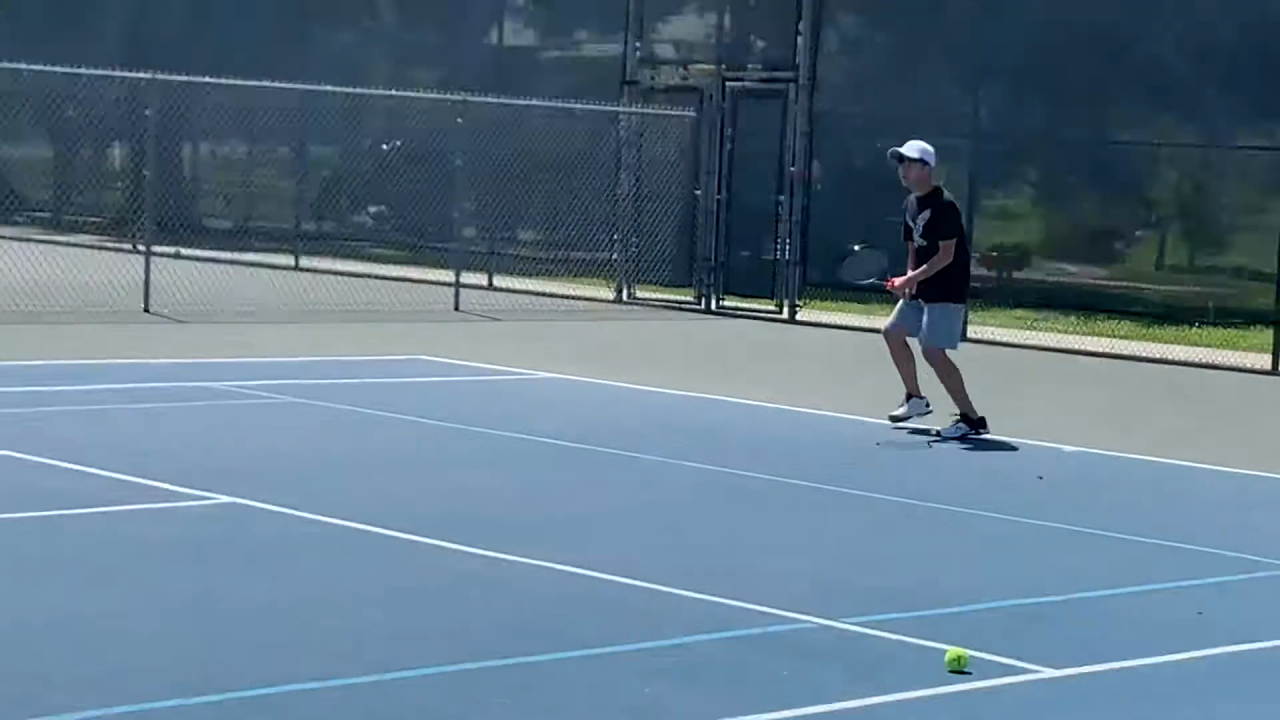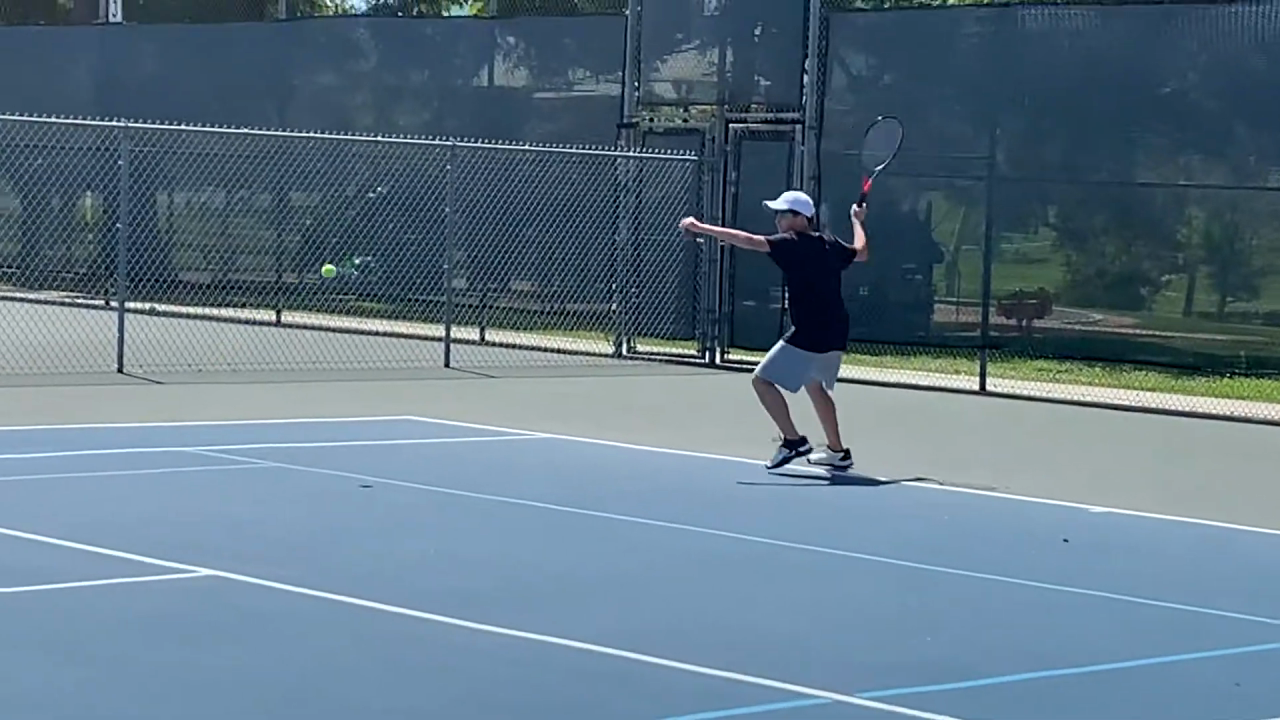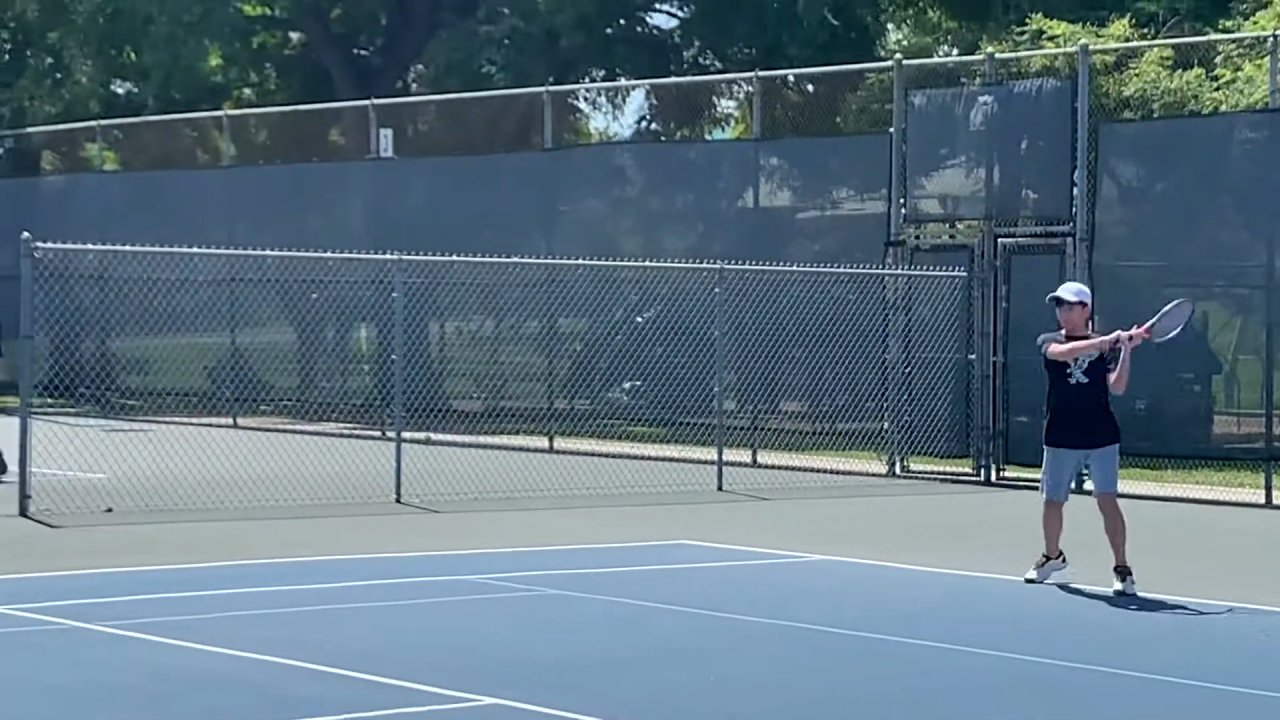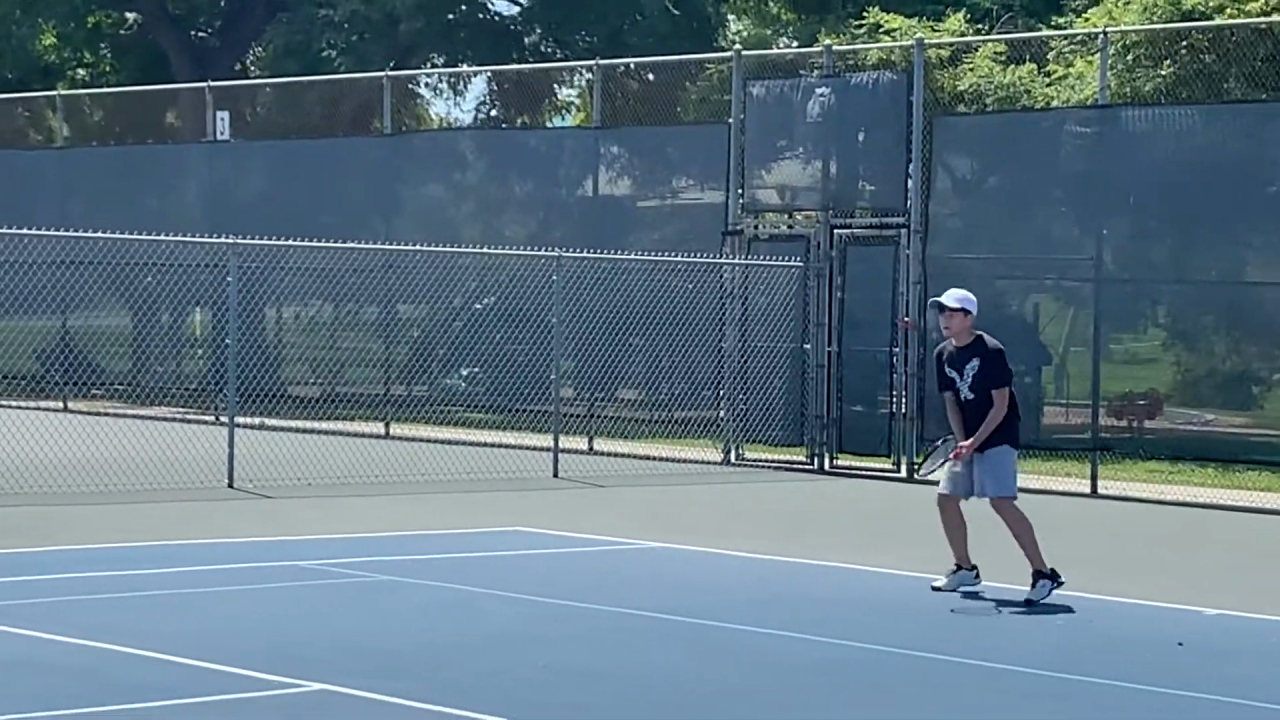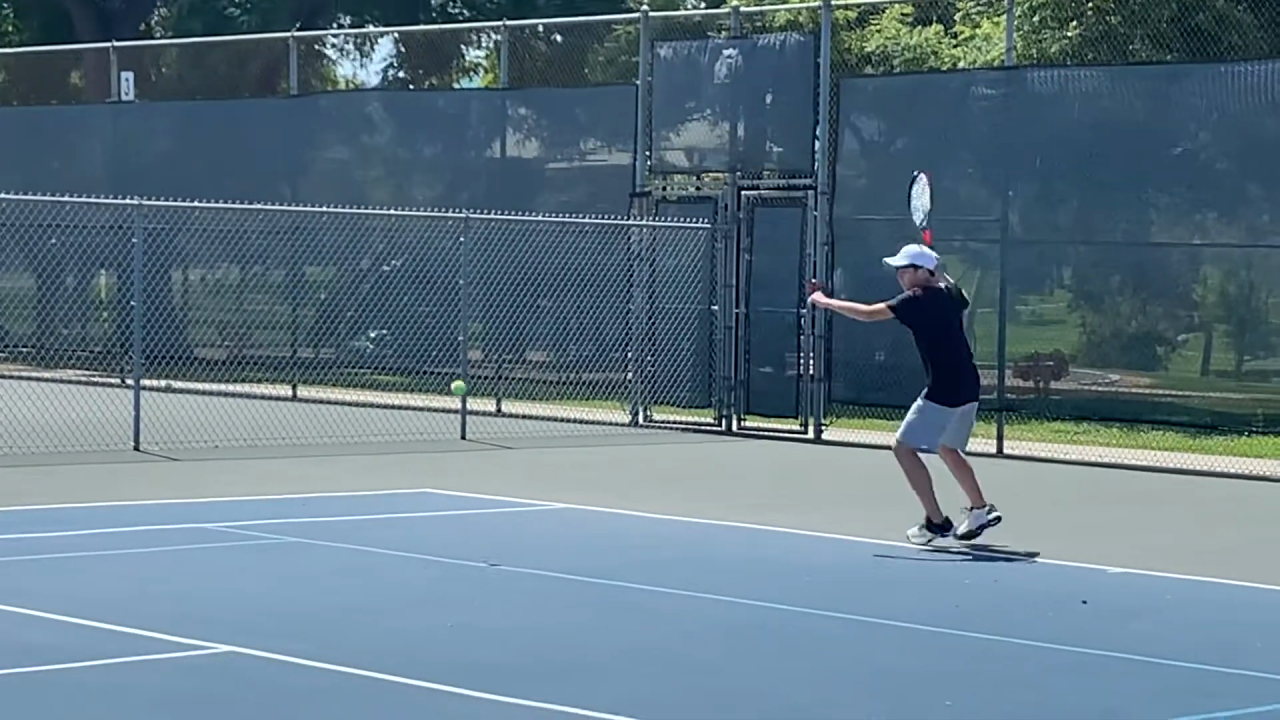
dt=1s
person 1, frame 1
left shoulder: (944, 206)
right shoulder: (911, 203)
left elbow: (946, 256)
left wrist: (910, 279)
right wrist: (910, 281)
left hip: (947, 290)
right hip: (923, 287)
left knee: (932, 351)
right knee: (892, 332)
left ankle: (972, 419)
right ankle: (915, 398)
person 1, frame 2
left shoulder: (792, 244)
right shoulder: (830, 244)
left elbow: (750, 241)
right elbow: (861, 253)
left wrist: (701, 228)
right wrist: (858, 221)
left hip: (807, 336)
right hip: (836, 336)
left knee: (763, 380)
right knee: (814, 386)
left ankle: (793, 439)
right ankle: (838, 451)
person 1, frame 3
left shoulder: (1105, 347)
right shoulder: (1048, 343)
left elbow: (1117, 388)
right elbow: (1063, 352)
left wrist: (1127, 348)
right wrist: (1106, 339)
left hip: (1102, 436)
right hip: (1061, 437)
left knee: (1107, 500)
right knee: (1052, 502)
left ankle: (1122, 570)
right ankle: (1052, 556)
person 1, frame 4
left shoulder: (991, 351)
right shoulder: (942, 355)
left elbow: (1000, 405)
right elbow: (951, 403)
left wrist: (974, 442)
right wrist: (961, 443)
left hip: (997, 439)
right hip: (969, 441)
left knee: (1001, 503)
right knee: (946, 500)
left ankle: (1044, 573)
right ankle: (966, 568)
person 1, frame 5
left shoulder: (915, 299)
right shoulder: (950, 293)
left elbow: (869, 313)
right elbow: (964, 301)
left wrist: (825, 301)
right wrist: (938, 271)
left hip: (942, 392)
right hip: (968, 390)
left knee: (904, 448)
right knee: (948, 450)
left ankle: (936, 521)
right ankle: (981, 509)
